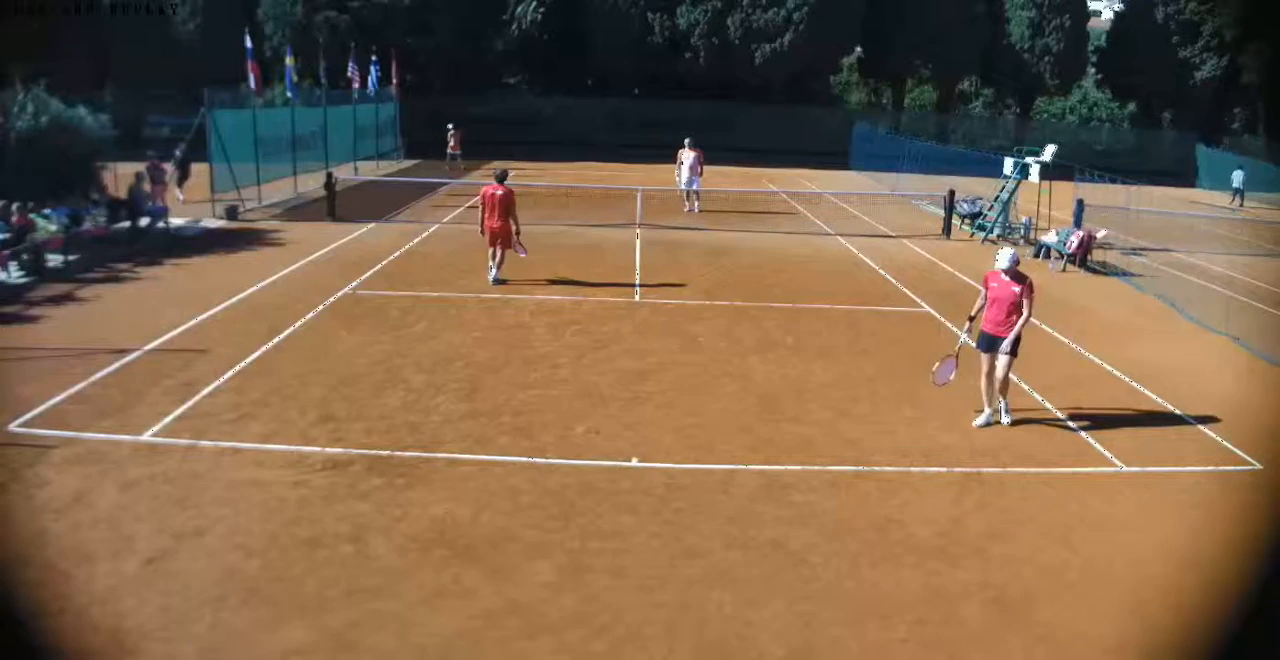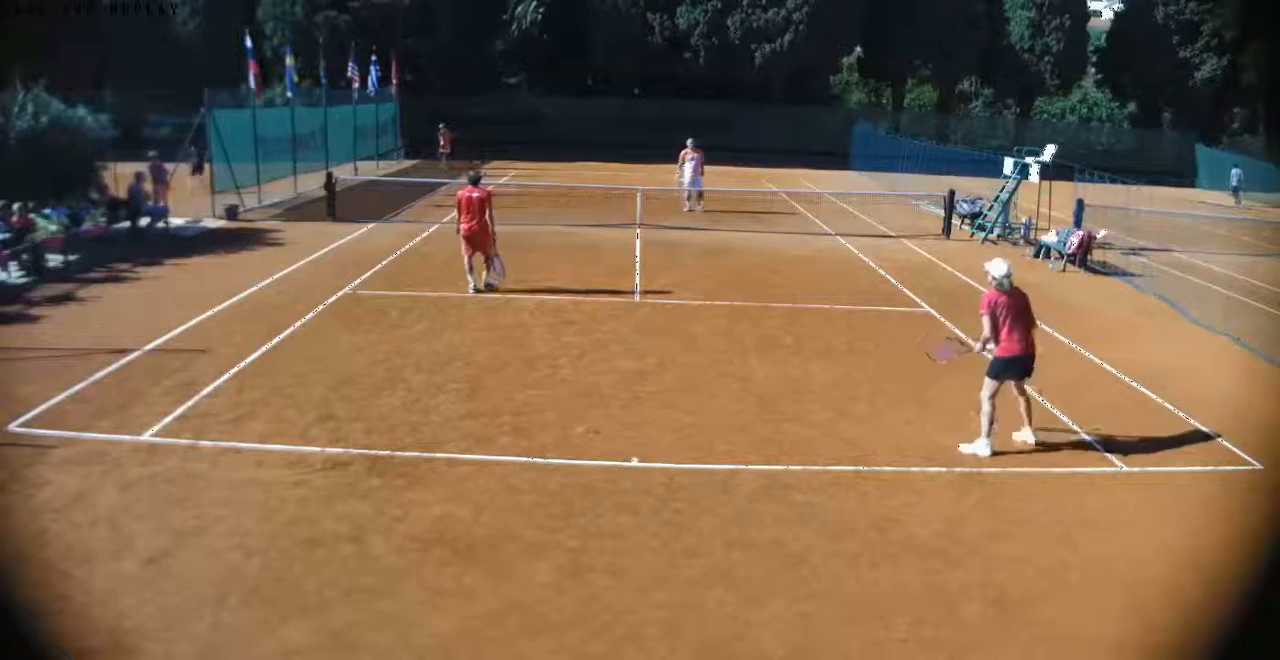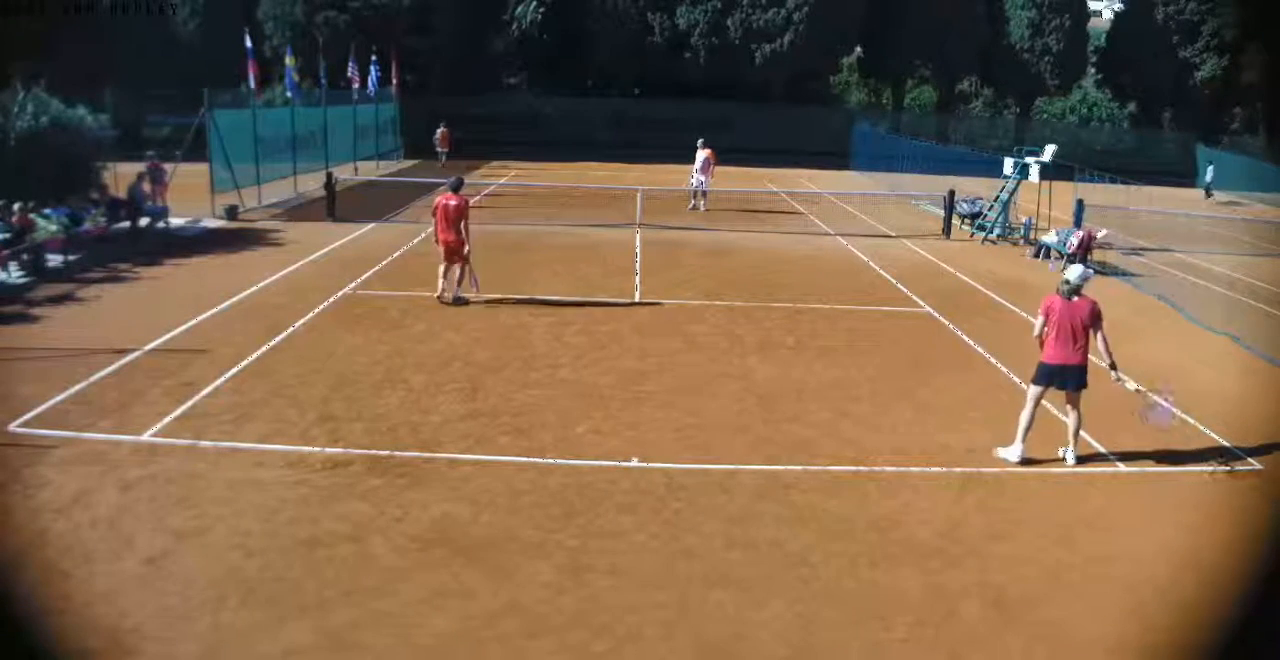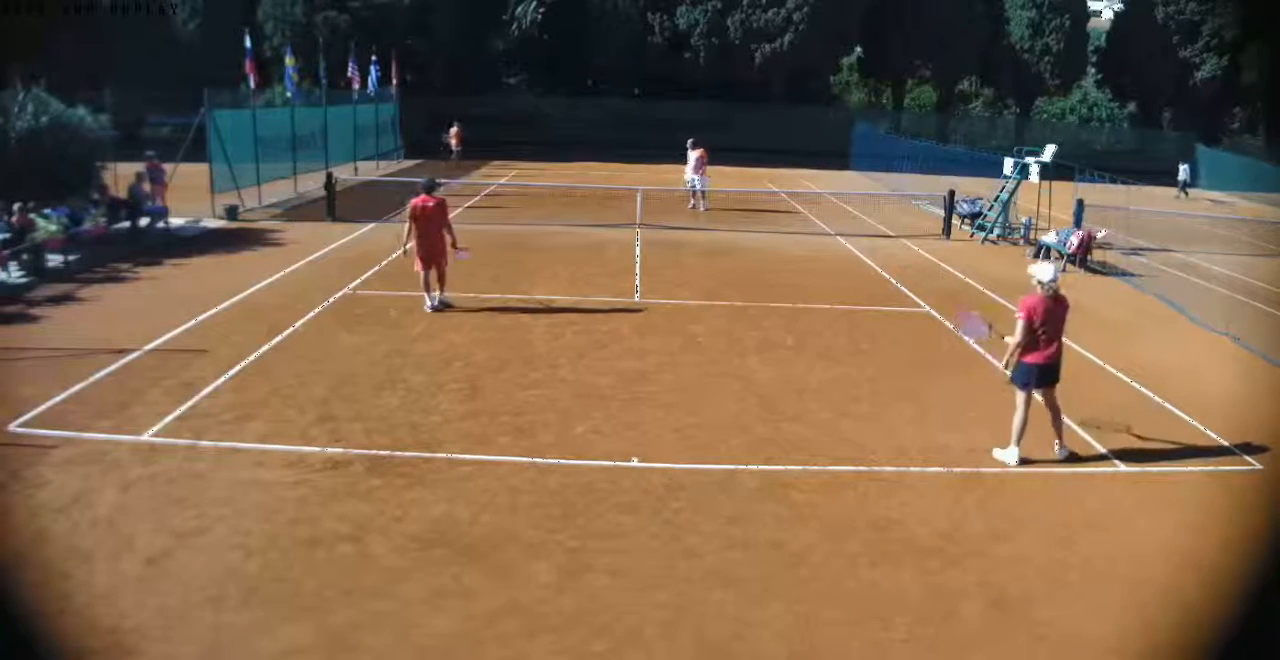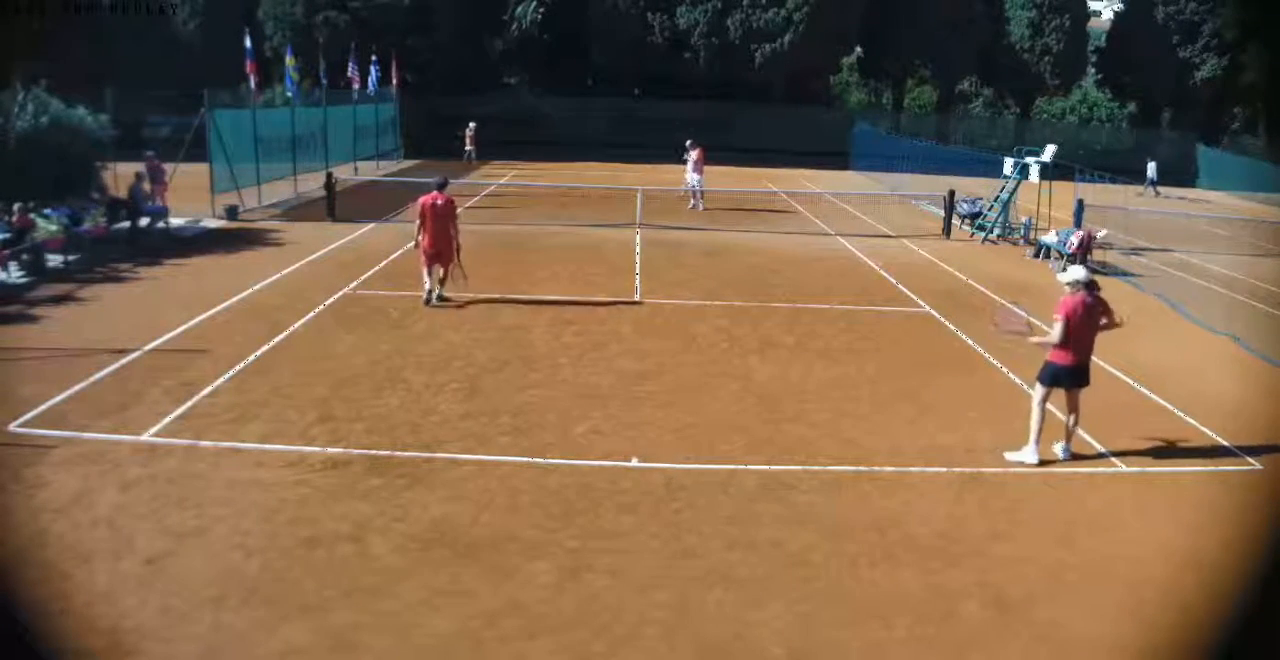
dt=1s
person 1, frame 1
left shoulder: (1025, 282)
right shoulder: (990, 277)
left elbow: (1026, 314)
left wrist: (1011, 337)
right wrist: (970, 320)
left hip: (1009, 336)
right hip: (988, 331)
left knee: (1001, 376)
right knee: (986, 372)
left ankle: (1003, 403)
right ankle: (988, 412)
person 1, frame 2
left shoulder: (989, 298)
right shoulder: (1020, 295)
left elbow: (987, 334)
right elbow: (1032, 324)
left wrist: (980, 344)
left hip: (1006, 354)
right hip: (1027, 352)
left knee: (987, 396)
right knee: (1020, 391)
left ankle: (984, 443)
right ankle: (1028, 431)
person 1, frame 3
left shoulder: (1050, 301)
right shoulder: (1091, 306)
left elbow: (1037, 333)
right elbow: (1100, 339)
right wrist: (1112, 366)
left hip: (1050, 361)
right hip: (1076, 365)
left knee: (1031, 403)
right knee: (1073, 408)
left ankle: (1017, 449)
right ankle: (1070, 452)
person 1, frame 4
left shoulder: (1028, 302)
right shoulder: (1062, 302)
left elbow: (1019, 339)
left wrist: (1006, 359)
left hip: (1030, 361)
right hip: (1052, 362)
left knee: (1022, 408)
right knee: (1052, 404)
left ankle: (1013, 452)
right ankle: (1061, 446)
person 1, frame 5
left shoulder: (1067, 303)
right shoulder: (1097, 302)
left elbow: (1056, 339)
right elbow: (1116, 322)
left wrist: (1037, 339)
left hip: (1059, 362)
right hip: (1080, 363)
left knee: (1038, 403)
right knee: (1073, 405)
left ankle: (1032, 450)
right ankle: (1064, 447)
